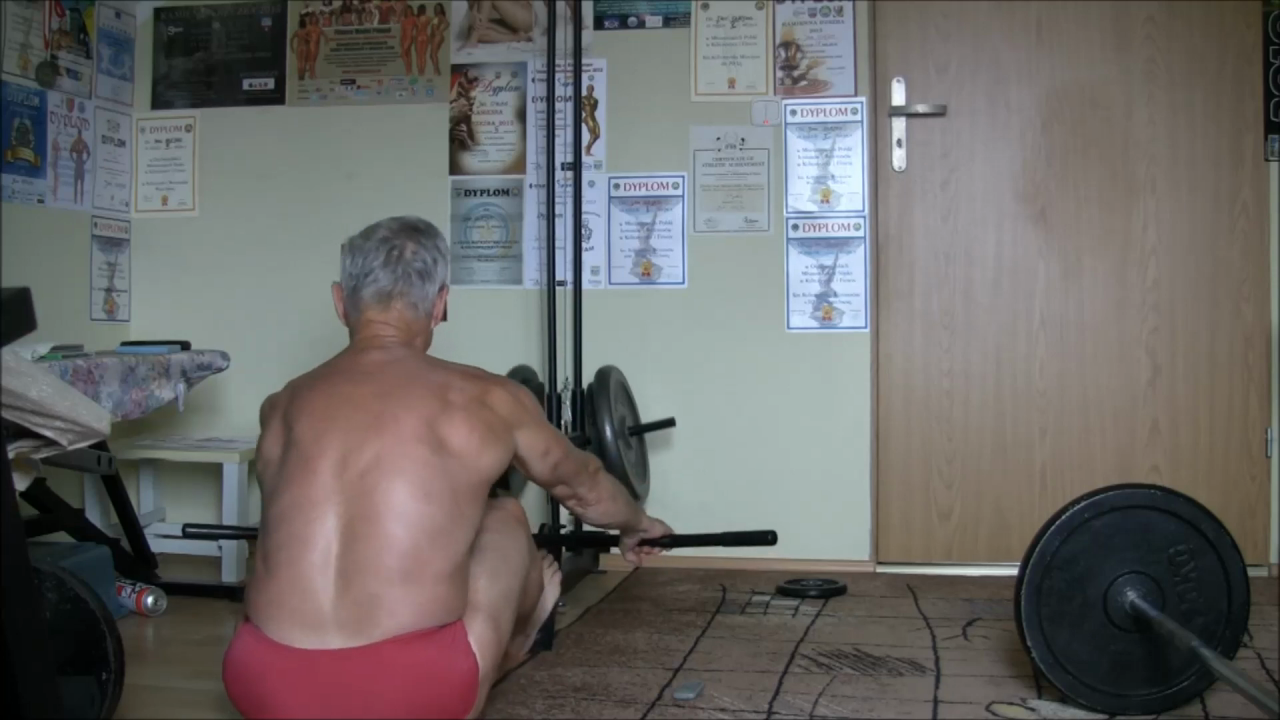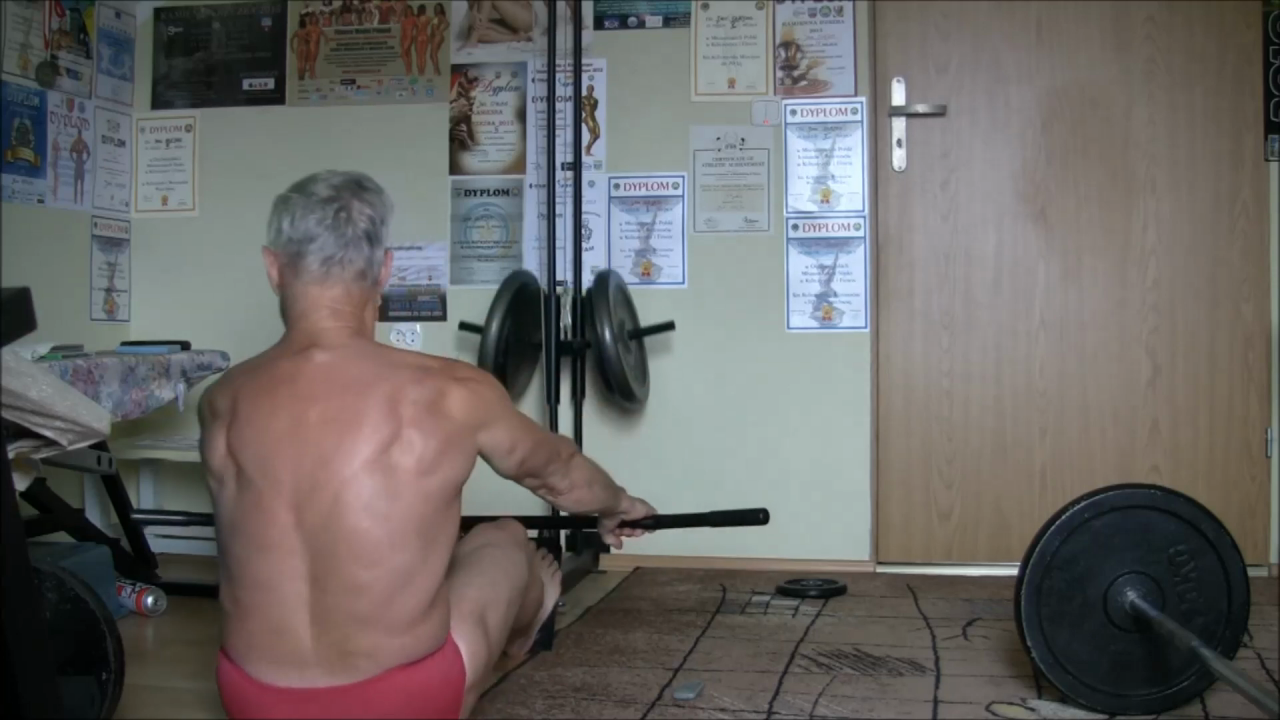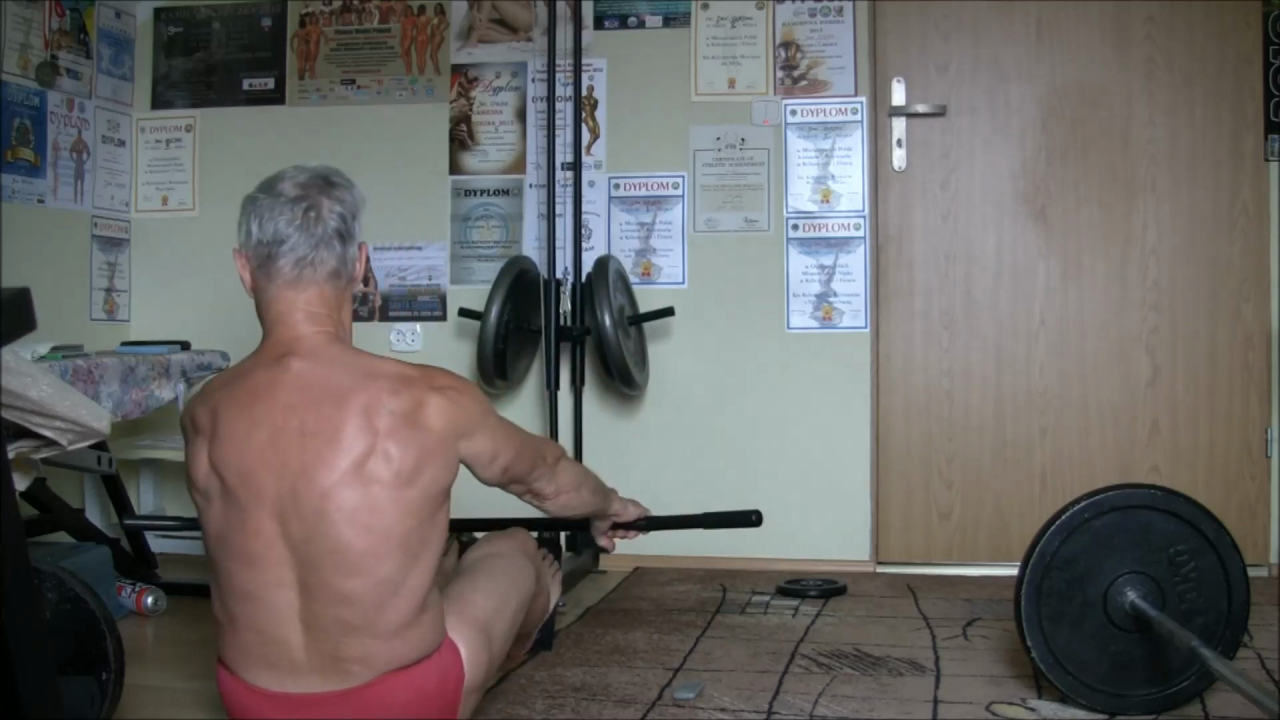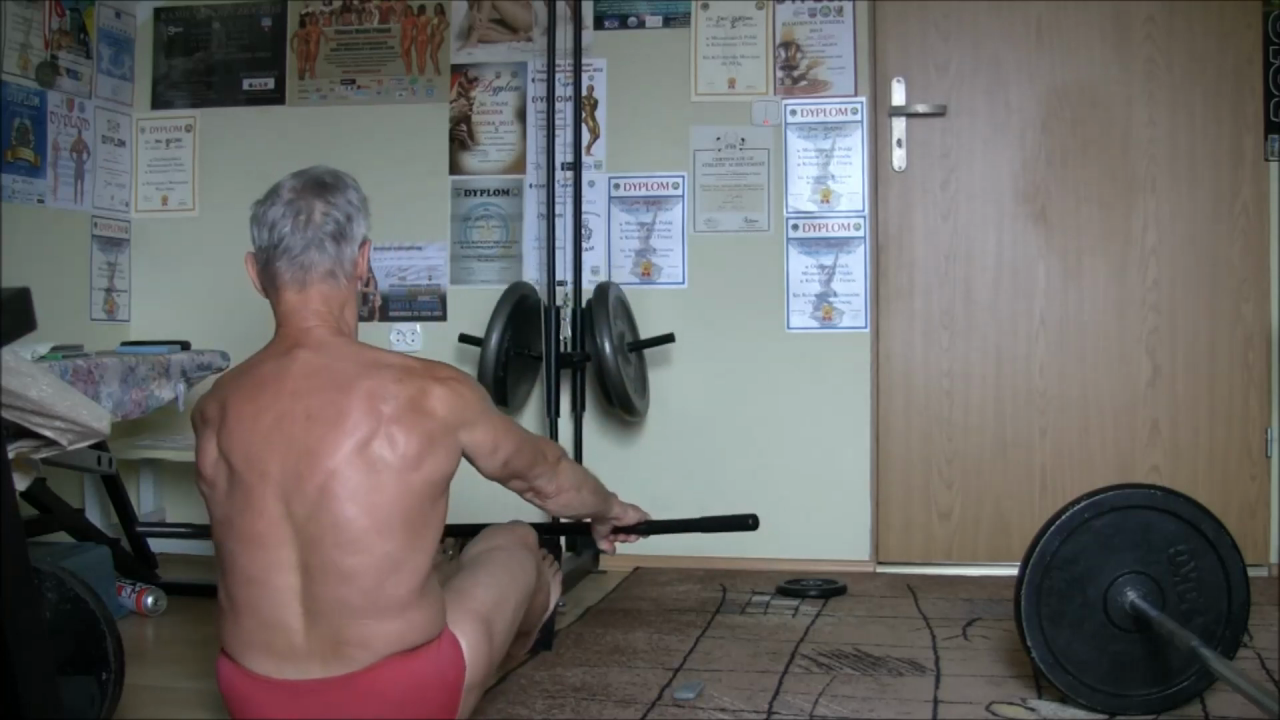
dt=0.4s
person 1, frame 1
left shoulder: (282, 406)
right shoulder: (488, 399)
right elbow: (583, 484)
right wrist: (638, 523)
right knee: (507, 519)
right ankle: (515, 640)
person 1, frame 2
left shoulder: (223, 402)
right shoulder: (450, 393)
right elbow: (557, 470)
right wrist: (618, 505)
right knee: (505, 540)
right ankle: (517, 638)
person 1, frame 3
left shoulder: (205, 414)
right shoulder: (429, 402)
right elbow: (544, 475)
right wrist: (609, 506)
right knee: (513, 551)
right ankle: (517, 635)
person 1, frame 4
left shoulder: (215, 408)
right shoulder: (429, 392)
right elbow: (543, 474)
right wrist: (608, 510)
right knee: (514, 545)
right ankle: (510, 645)
